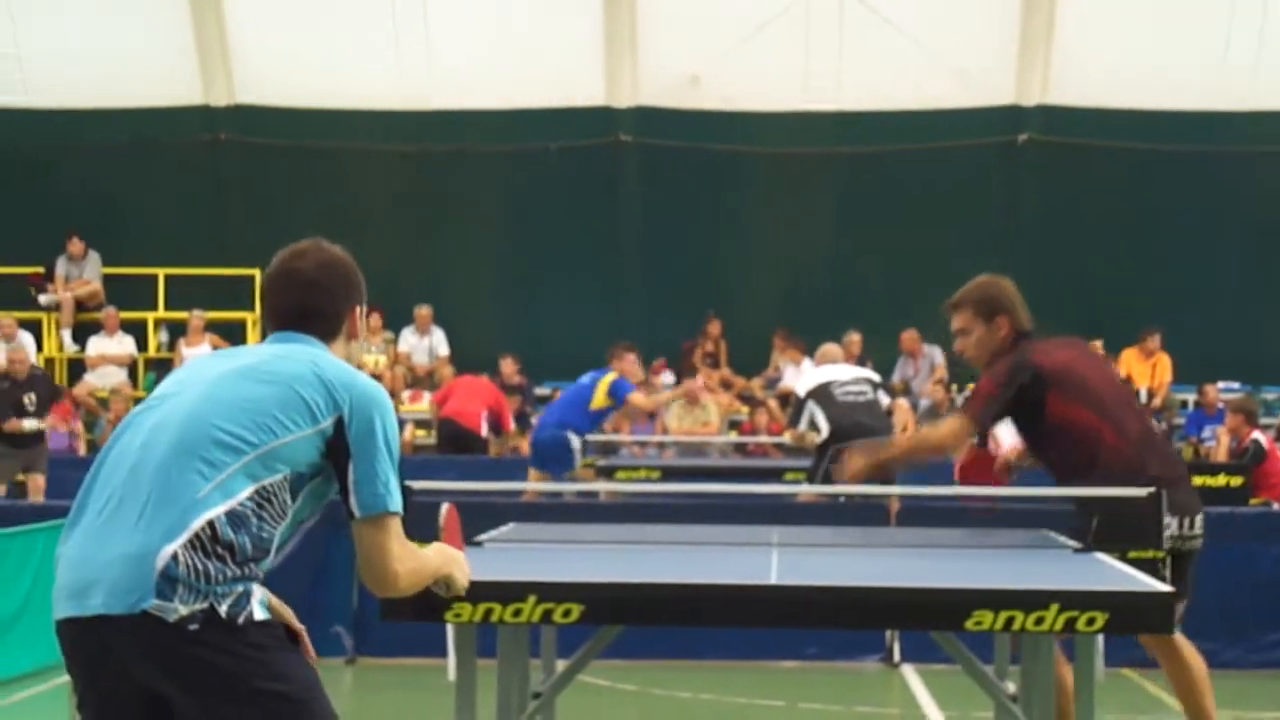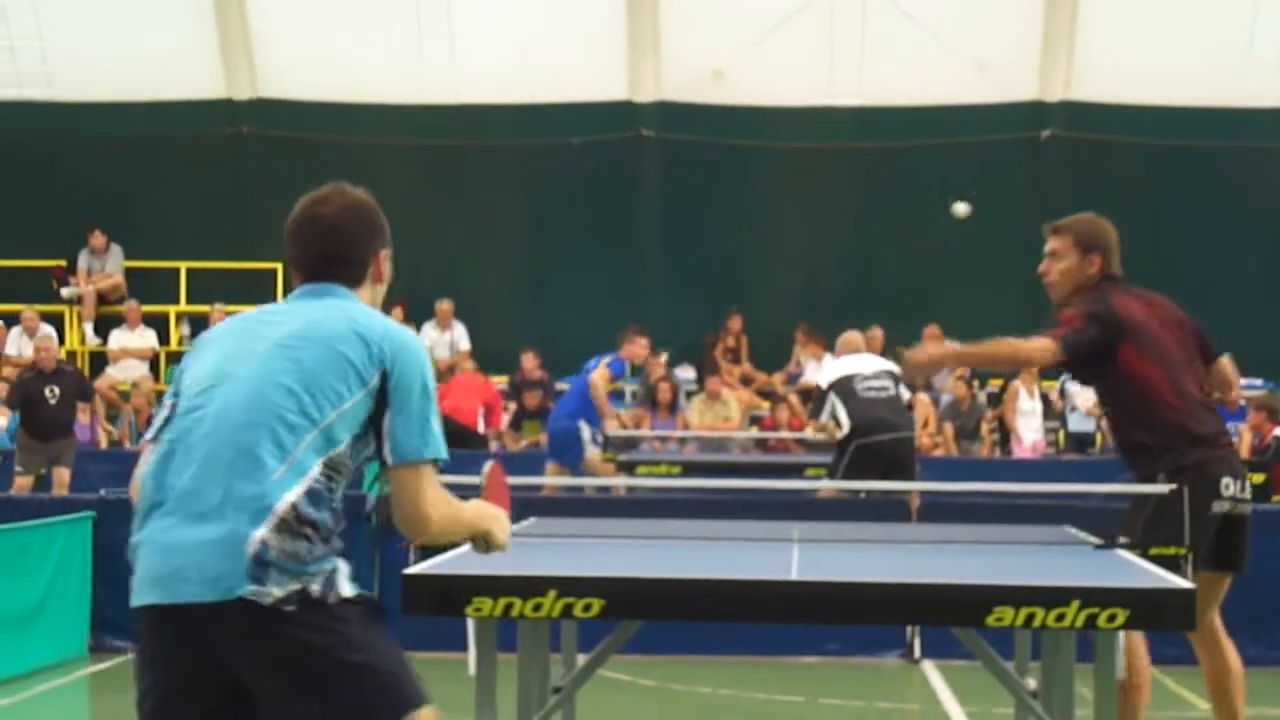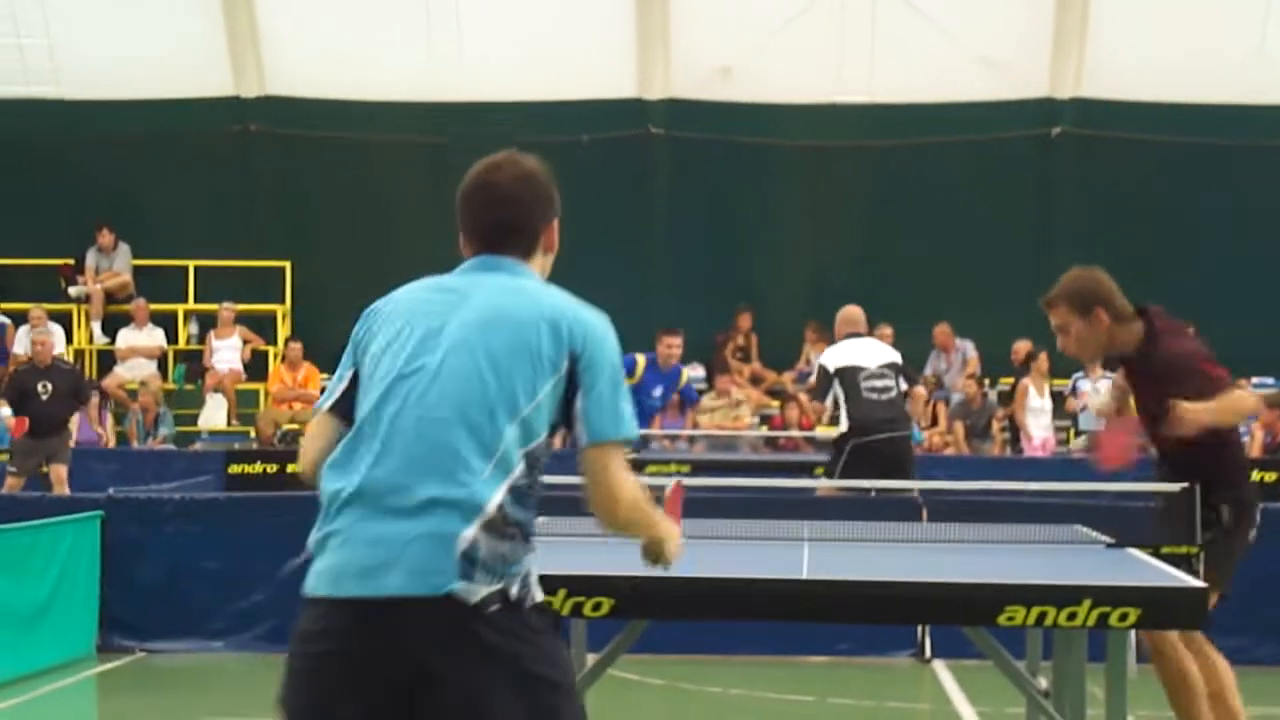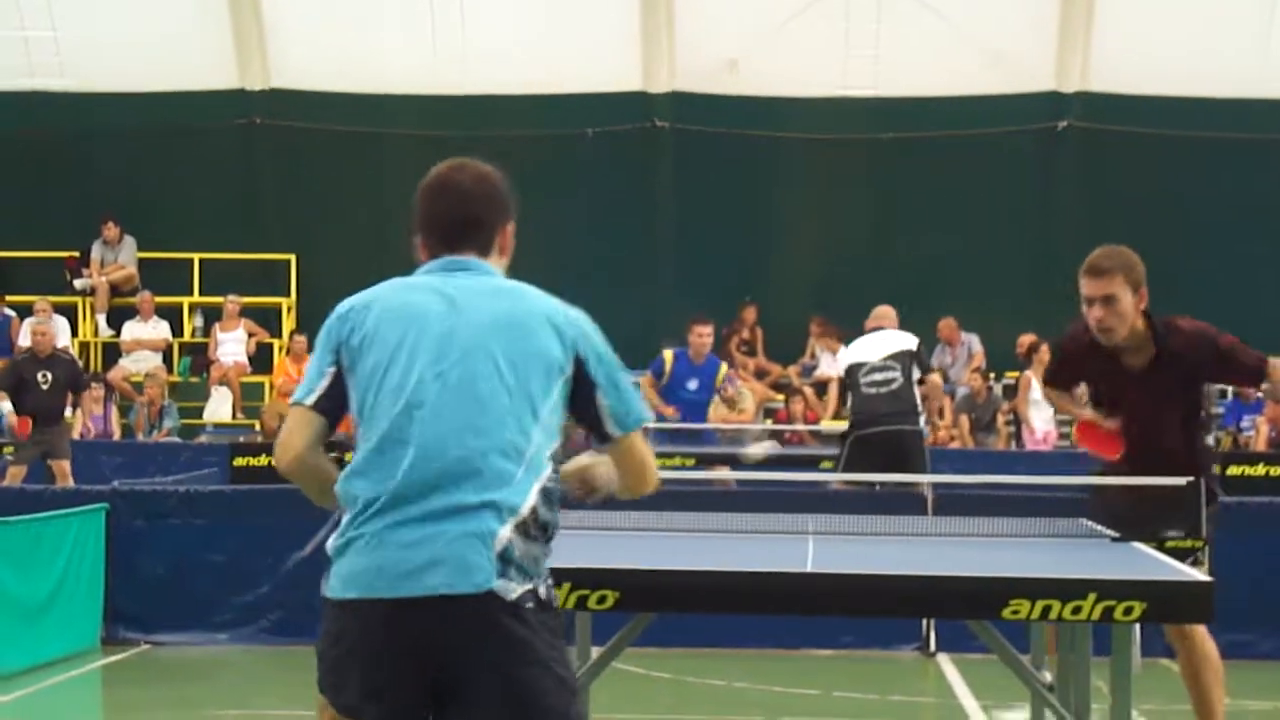
dt=0.4s
person 1, frame 1
left shoulder: (199, 366)
right shoulder: (354, 391)
right elbow: (386, 572)
right wrist: (441, 559)
left hip: (83, 598)
right hip: (183, 600)
person 1, frame 2
left shoulder: (217, 336)
right shoulder: (389, 343)
left elbow: (142, 482)
right elbow: (421, 517)
right wrist: (482, 517)
left hip: (163, 582)
right hip: (274, 581)
person 1, frame 3
left shoulder: (388, 309)
right shoulder: (576, 324)
left elbow: (312, 459)
right elbow: (612, 502)
right wrist: (659, 528)
left hip: (346, 576)
right hip: (468, 581)
person 1, frame 4
left shoulder: (358, 312)
right shoulder: (560, 322)
left elbow: (293, 454)
right elbow: (640, 476)
right wrist: (598, 472)
left hip: (368, 578)
right hip: (492, 582)
person 2, frame 1
left shoulder: (1017, 367)
right shoulder: (1071, 352)
left elbow: (948, 435)
left wrist: (874, 457)
right wrist: (1020, 451)
left hip: (1129, 513)
right hip: (1177, 502)
right knee: (1160, 634)
person 2, frame 2
left shoulder: (1096, 313)
right shoulder: (1159, 306)
left elbow: (1036, 352)
right elbow: (1227, 379)
left wrist: (950, 355)
left hip: (1180, 478)
right hip: (1223, 472)
right knee: (1203, 619)
person 2, frame 3
left shoulder: (1172, 355)
right shoulder: (1145, 331)
left elbow: (1249, 403)
left wrist: (1207, 415)
right wrist: (1122, 391)
left hip: (1217, 505)
right hip: (1200, 501)
right knee: (1184, 636)
person 2, frame 4
left shoulder: (1193, 342)
right shoulder: (1076, 344)
right elbow: (1052, 388)
right wrist: (1081, 413)
left hip: (1182, 495)
right hip: (1117, 491)
left knee: (1180, 619)
